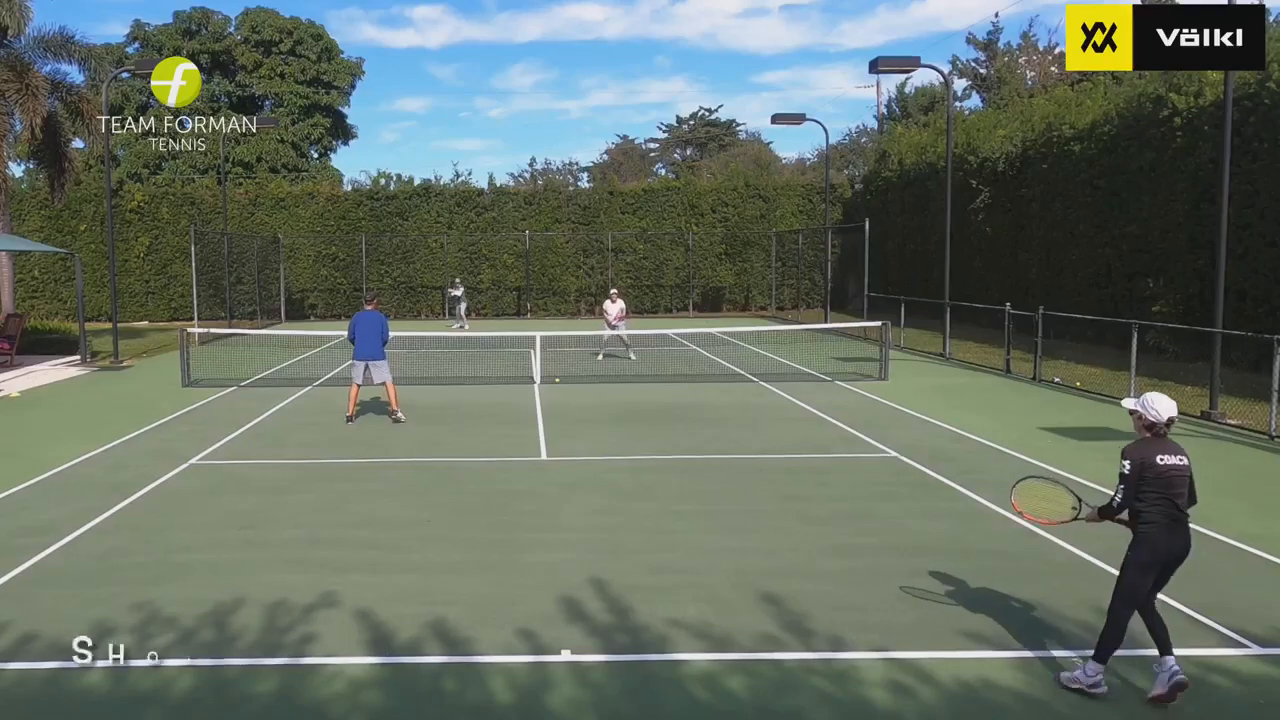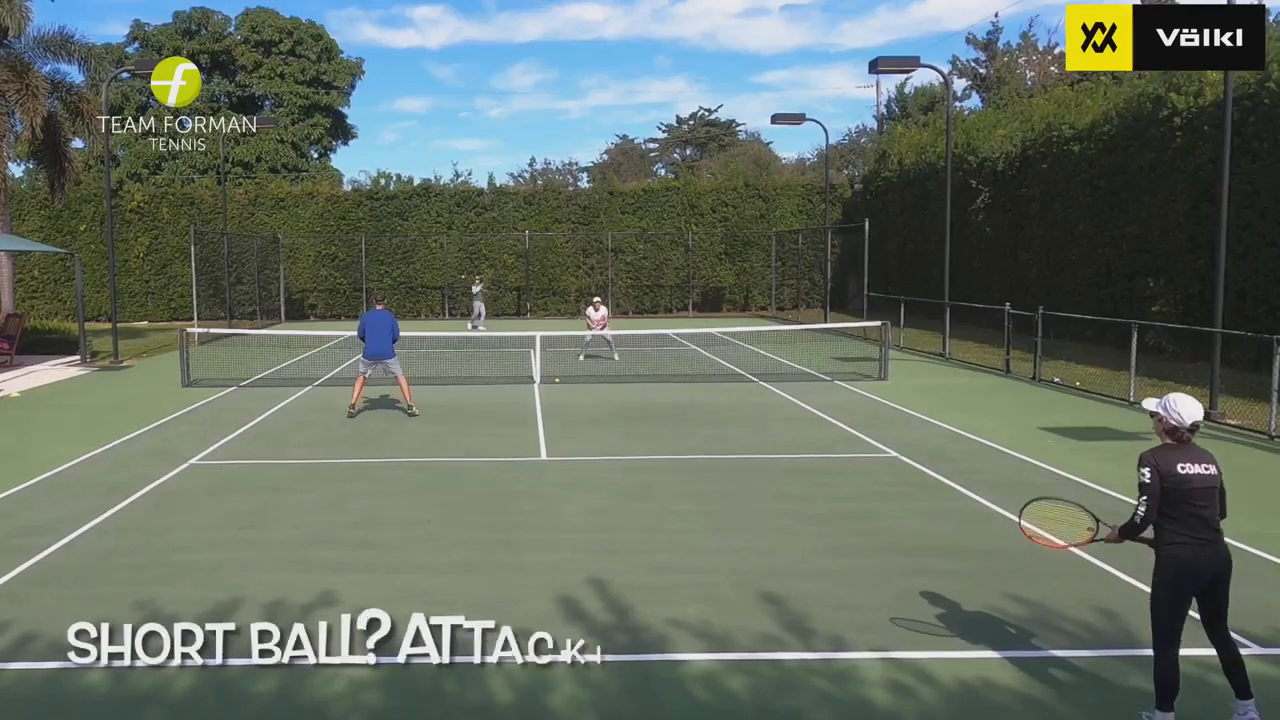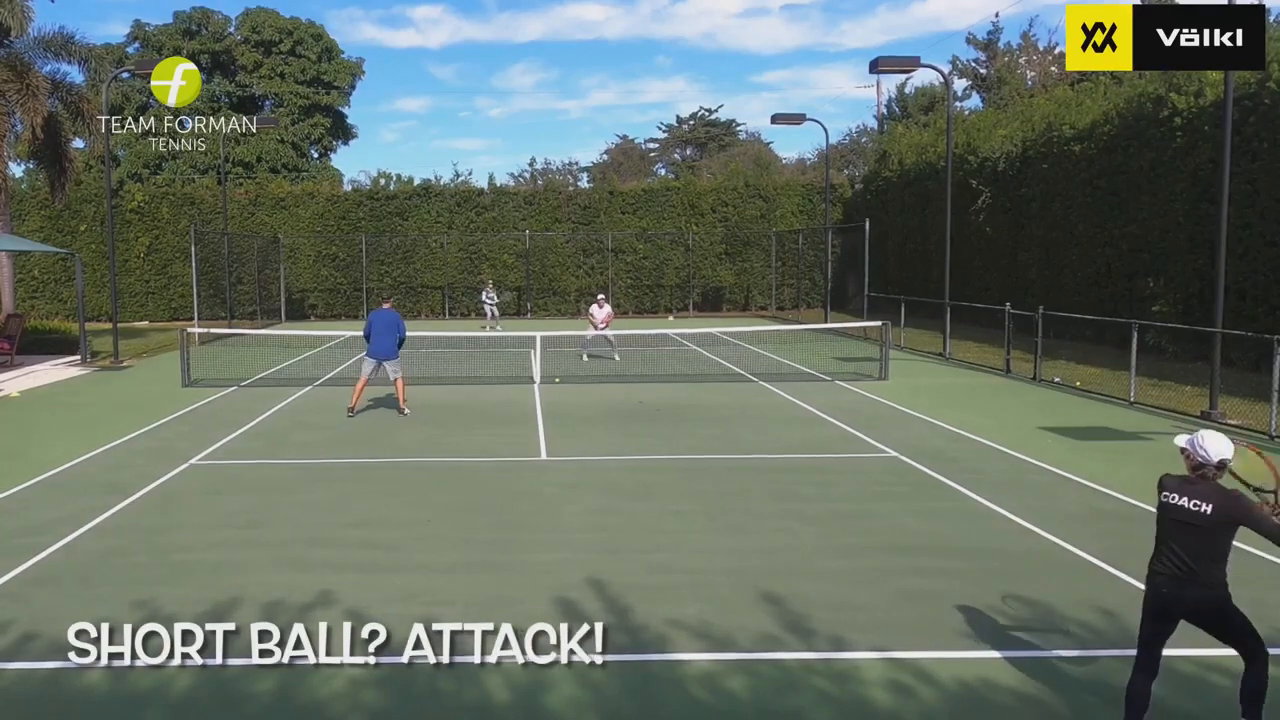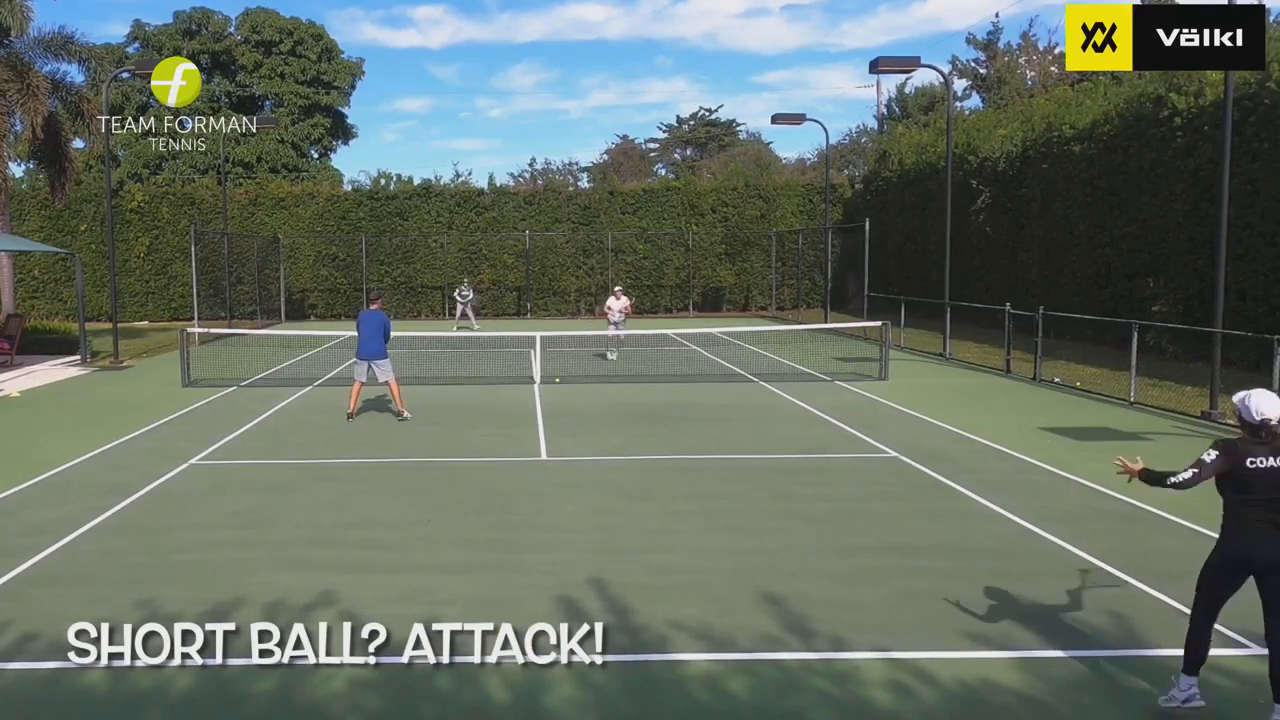
dt=0.7s
person 1, frame 1
left shoulder: (1135, 452)
right shoulder: (1179, 453)
left elbow: (1122, 501)
right elbow: (1190, 499)
left wrist: (1099, 514)
left hip: (1151, 541)
right hip: (1180, 540)
left knee: (1121, 607)
right knee: (1145, 603)
left ankle: (1094, 673)
right ankle: (1170, 671)
person 1, frame 2
left shoulder: (1153, 459)
right shoulder: (1208, 459)
left elbow: (1145, 515)
right elbow: (1220, 510)
left wrist: (1121, 533)
left hip: (1179, 562)
right hip: (1218, 558)
left knee: (1165, 645)
right knee: (1220, 634)
person 1, frame 3
left shoulder: (1166, 485)
right shoulder: (1232, 501)
left wrist: (1255, 508)
left hip: (1161, 592)
right hip: (1209, 597)
left knee: (1145, 665)
person 1, frame 4
left shoulder: (1228, 451)
left elbow: (1181, 480)
left wrist: (1140, 473)
left hip: (1235, 550)
left knee: (1202, 618)
left ankle: (1187, 686)
